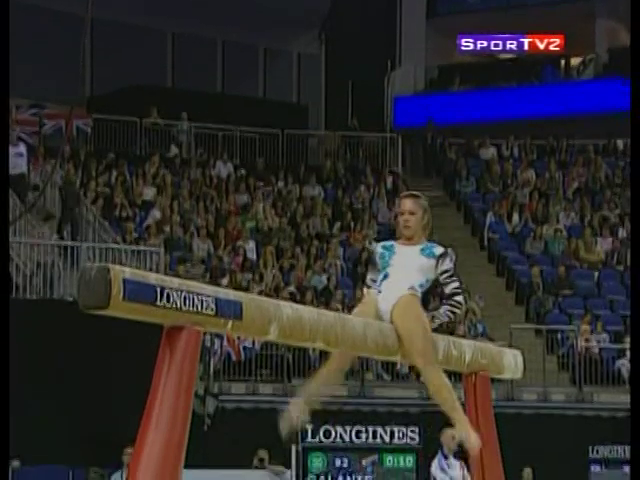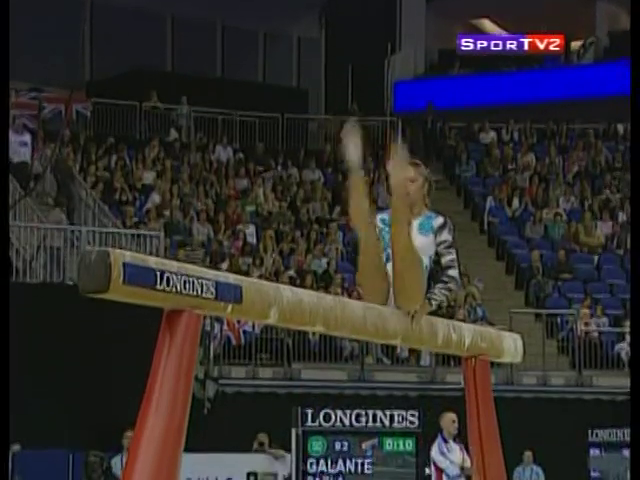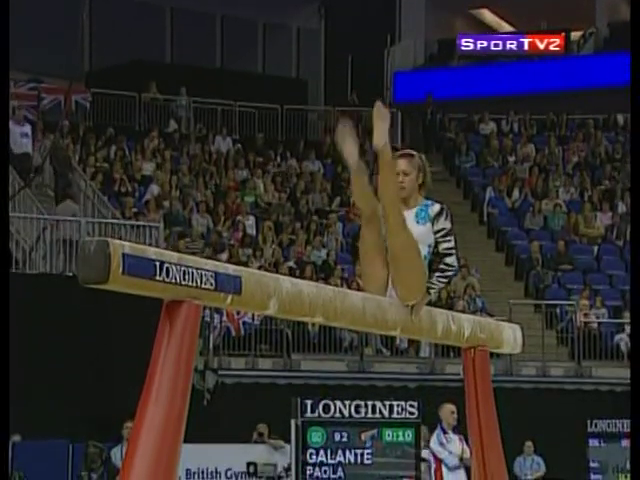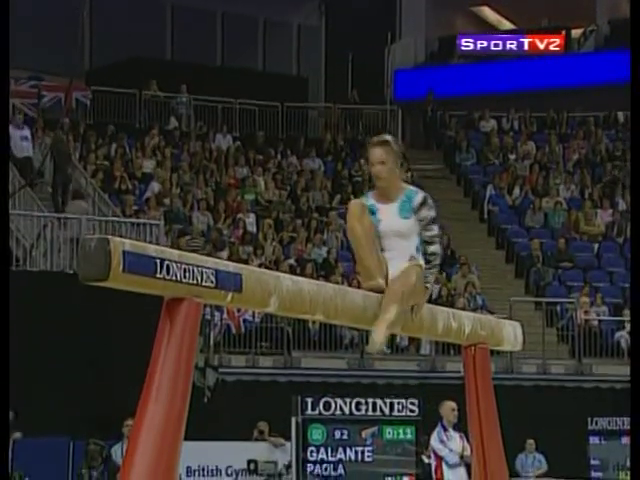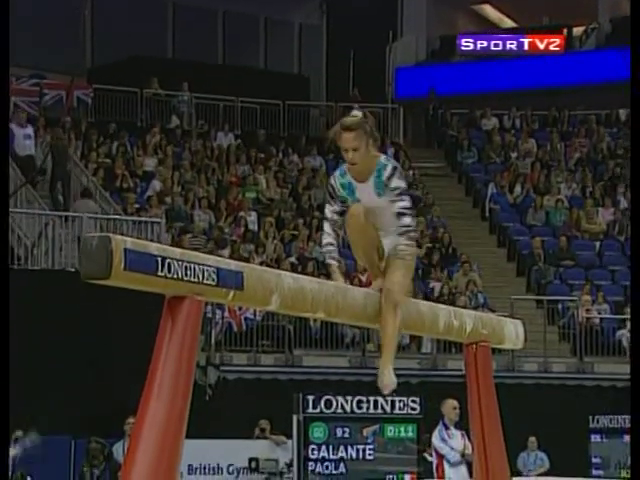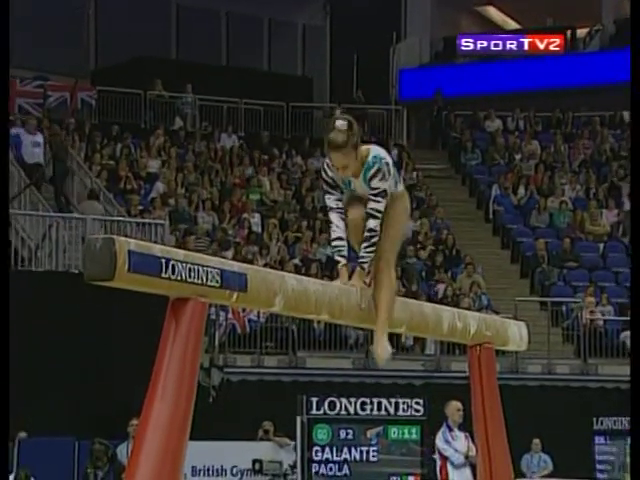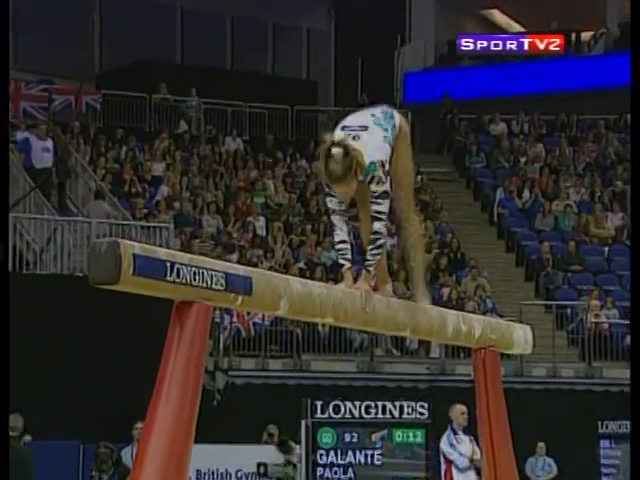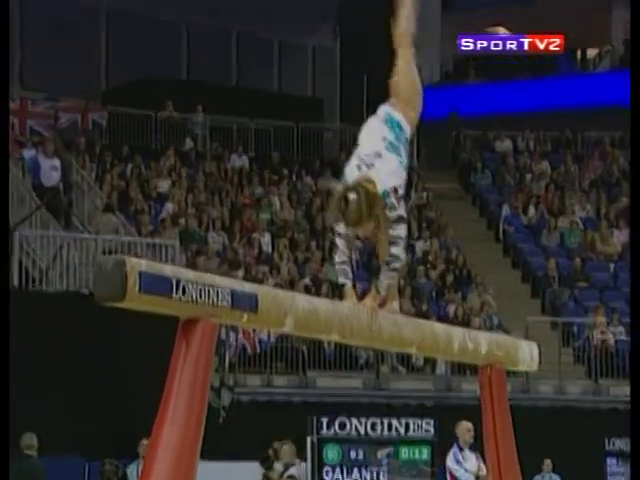
dt=0.3s
person 1, frame 1
left shoulder: (439, 253)
right shoulder: (383, 248)
left elbow: (457, 299)
left wrist: (430, 321)
right wrist: (368, 300)
left hip: (405, 301)
right hip: (374, 302)
left knee: (428, 364)
right knee: (342, 354)
left ankle: (463, 428)
right ankle: (305, 400)
person 1, frame 2
left shoulder: (437, 224)
right shoulder: (382, 219)
left elbow: (452, 275)
left wrist: (429, 304)
left hip: (410, 298)
right hip: (378, 294)
left knee: (402, 238)
right knee: (365, 231)
person 1, frame 3
left shoulder: (435, 211)
left elbow: (449, 261)
left wrist: (427, 293)
left hip: (410, 288)
right hip: (377, 287)
left knee: (392, 215)
right knee: (371, 214)
person 1, frame 4
left shoulder: (418, 199)
right shoulder: (367, 203)
left elbow: (433, 247)
left wrist: (424, 288)
right wrist: (370, 273)
left hip: (409, 272)
right hip: (376, 273)
left knee: (396, 292)
right knee: (355, 207)
left ankle: (380, 332)
right ankle: (376, 277)
person 1, frame 5
left shoulder: (388, 169)
right shoulder: (339, 178)
left elbow: (405, 218)
right elbow: (330, 224)
left wrist: (402, 272)
right wrist: (334, 269)
left hip: (397, 245)
right hip: (370, 247)
left knee: (389, 299)
right knee: (355, 213)
left ankle: (386, 366)
right ankle: (376, 277)
person 1, frame 6
left shoulder: (378, 162)
right shoulder: (330, 169)
left elbow: (375, 221)
right elbow: (336, 219)
left wrist: (360, 273)
right wrist: (343, 270)
left hip: (393, 200)
right hip: (361, 200)
left knee: (384, 260)
right knee: (355, 220)
left ankle: (381, 330)
right ankle: (382, 292)
person 1, frame 7
left shoulder: (374, 163)
right shoulder: (333, 168)
left elbow: (380, 221)
right elbow: (338, 220)
left wrist: (366, 275)
right wrist: (347, 271)
left knee: (405, 212)
right knee: (365, 215)
left ankle: (418, 284)
right ankle: (383, 284)
person 1, frame 8
left shoulder: (388, 193)
right shoulder: (347, 201)
left elbow: (396, 253)
right elbow: (341, 249)
left wrist: (376, 295)
right wrist: (349, 293)
left hip: (395, 122)
right hip: (375, 129)
right knee: (383, 231)
right ankle: (391, 299)
